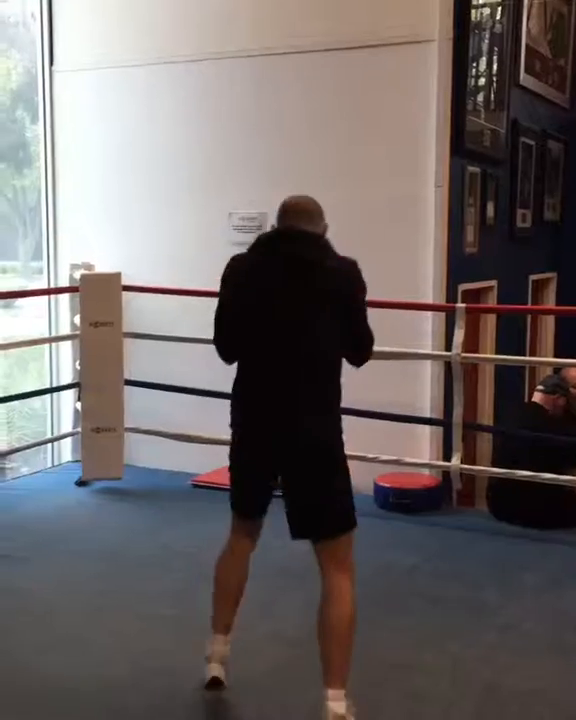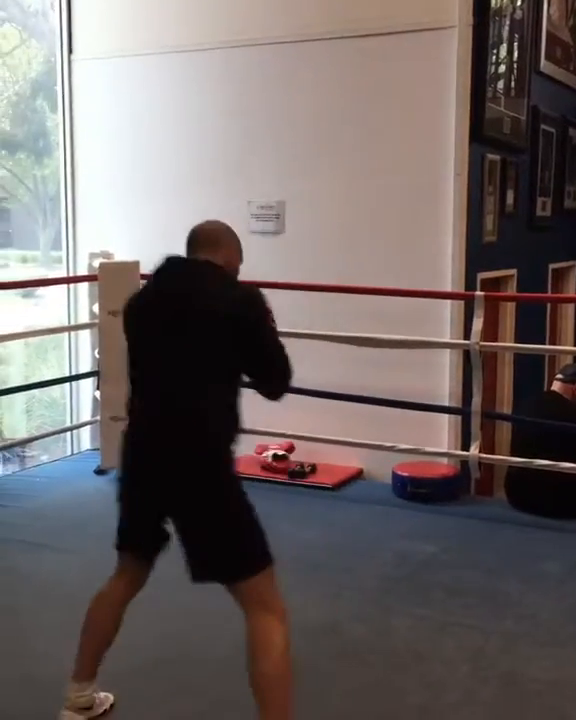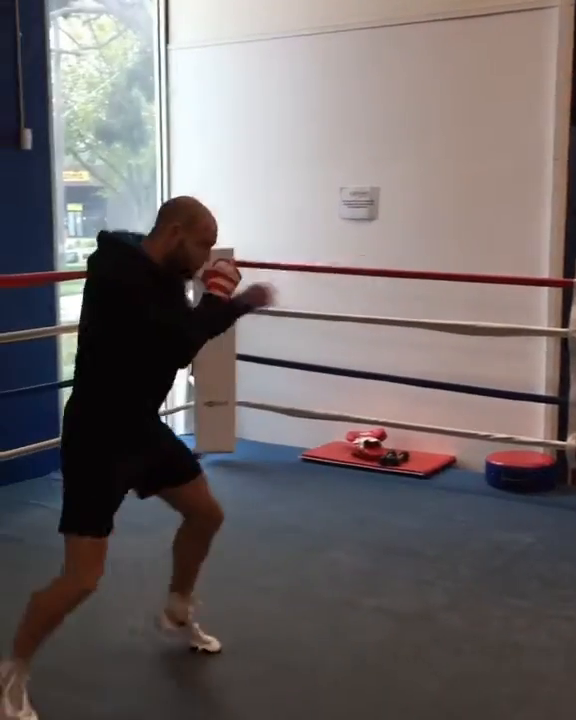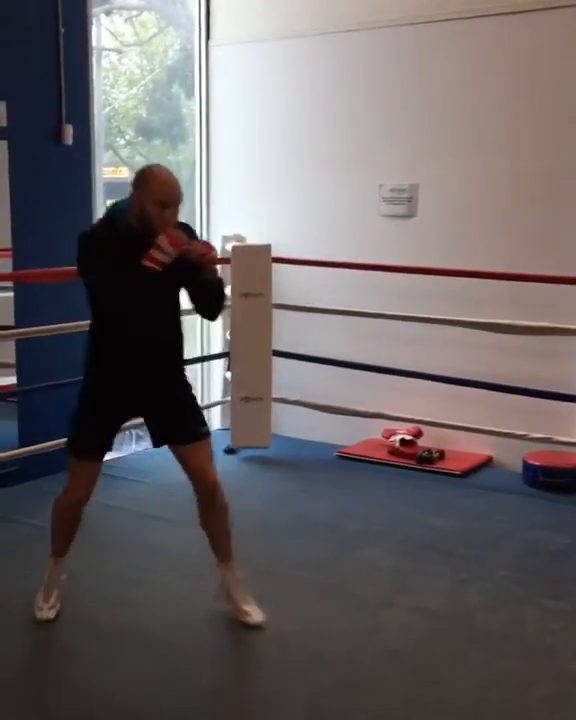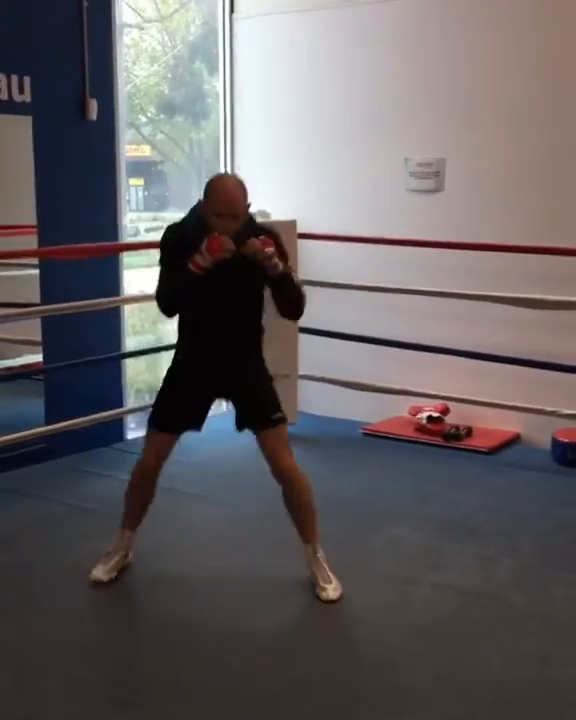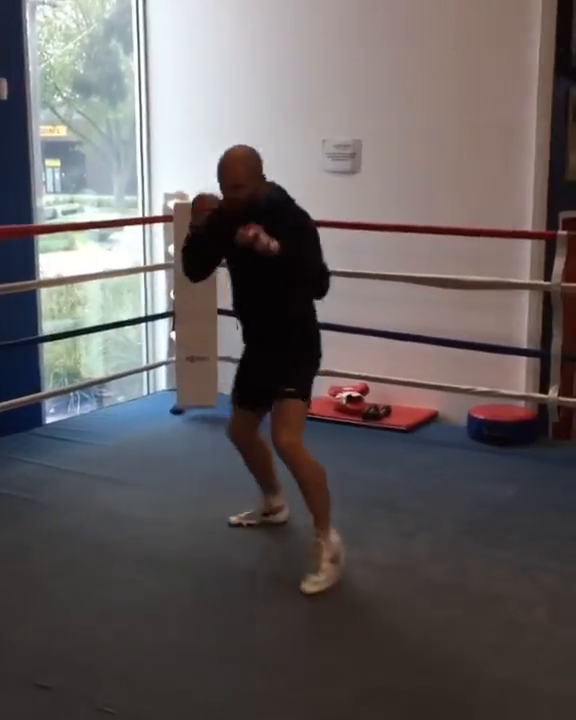
dt=0.7s
person 1, frame 1
left shoulder: (241, 269)
right shoulder: (343, 273)
left elbow: (226, 347)
right elbow: (360, 351)
left hip: (252, 426)
right hip: (314, 430)
left knee: (241, 536)
right knee: (337, 568)
left ankle: (217, 656)
person 1, frame 2
left shoulder: (143, 300)
right shoulder: (237, 299)
right elbow: (274, 382)
right wrist: (265, 332)
left hip: (140, 464)
right hip: (198, 469)
left knee: (129, 575)
right knee: (266, 612)
person 1, frame 3
left shoulder: (158, 274)
right shoulder: (119, 275)
left elbow: (185, 336)
right elbow: (175, 346)
left wrist: (240, 301)
right wrist: (215, 301)
left hip: (142, 425)
right hip: (94, 431)
left knee: (207, 514)
right knee: (81, 580)
left ankle: (178, 612)
person 1, frame 4
left shoulder: (182, 239)
right shoulder: (98, 242)
left elbow: (210, 310)
right elbow: (107, 305)
left wrist: (209, 273)
right wrist: (147, 267)
left hip: (167, 377)
right hip: (109, 380)
left knee: (207, 483)
right knee: (78, 490)
left ankle: (230, 583)
right ankle: (55, 575)
person 1, frame 5
left shoulder: (263, 239)
right shoulder: (178, 237)
left elbow: (293, 310)
right elbow: (167, 304)
left wrist: (276, 269)
right wrist: (195, 268)
left hip: (244, 365)
right hip: (190, 363)
left knee: (284, 466)
right knee: (149, 462)
left ankle: (315, 559)
right ankle: (122, 547)
person 1, frame 6
left shoulder: (287, 215)
right shoulder: (227, 216)
left elbow: (317, 284)
right elbow: (195, 271)
left wrist: (273, 249)
right wrist: (198, 229)
left hip: (295, 340)
right hip: (259, 340)
left knee: (287, 439)
right knee: (240, 432)
left ankle: (328, 544)
right ankle: (273, 503)
